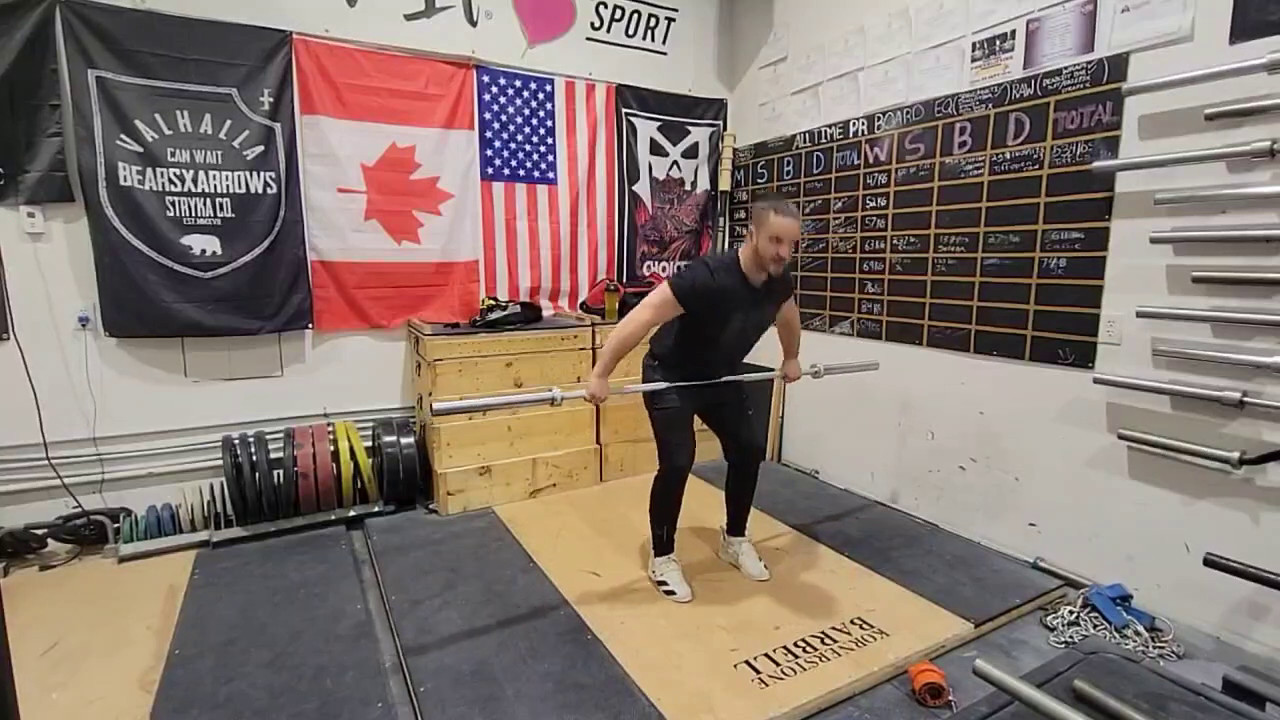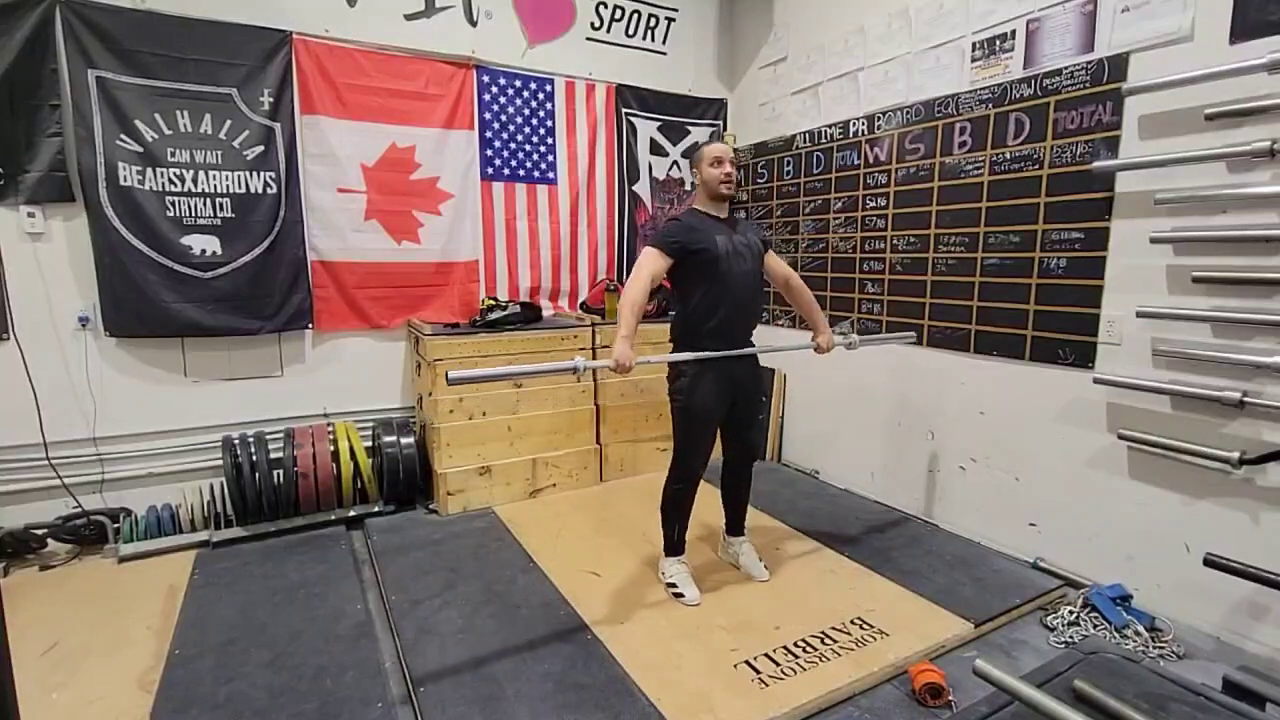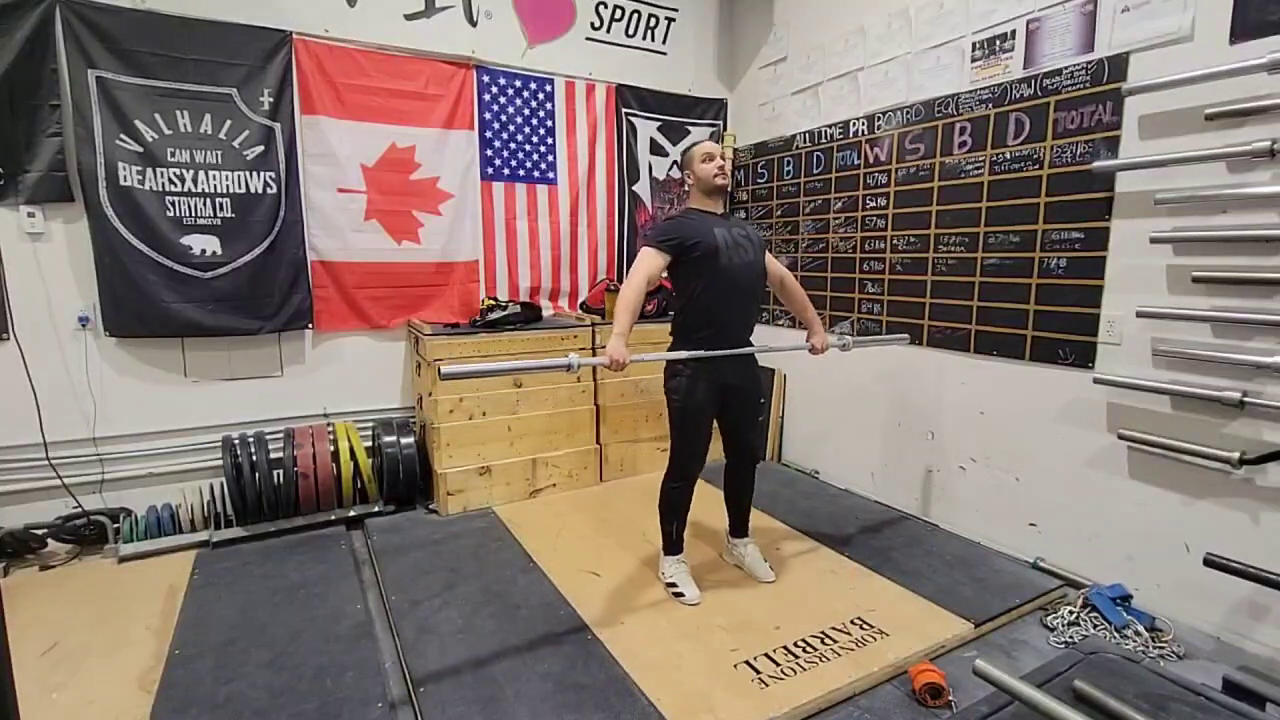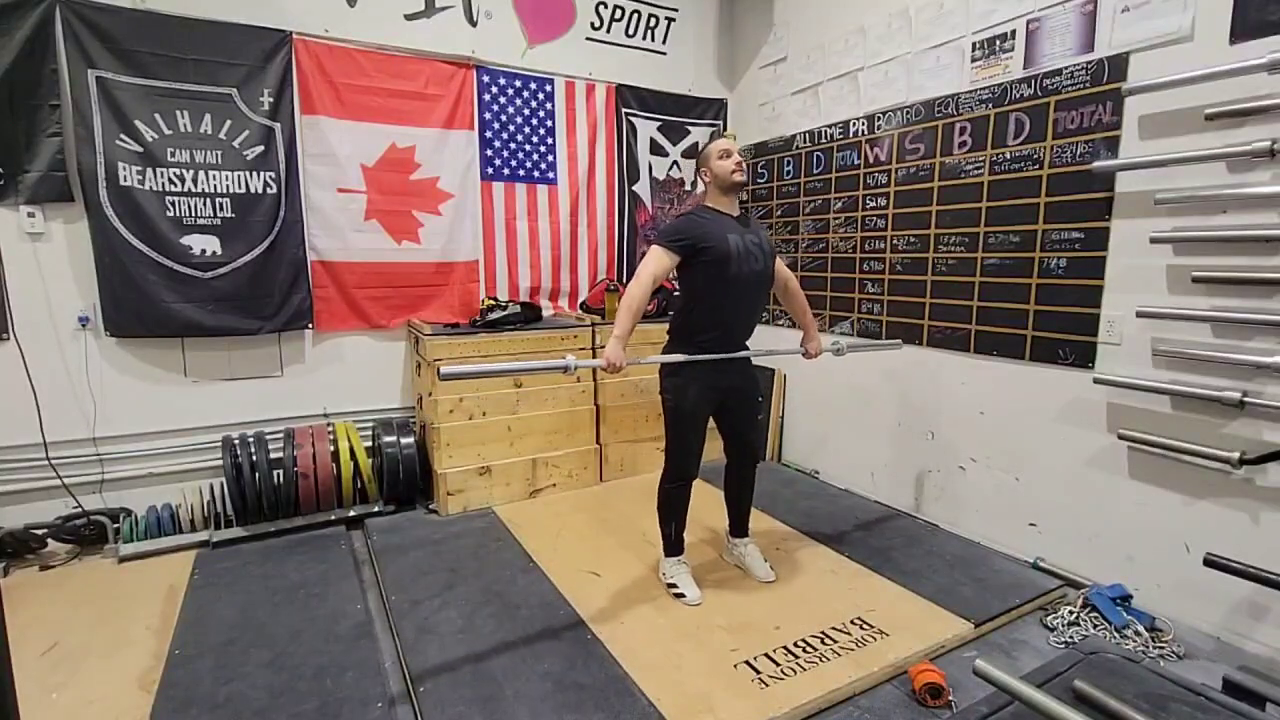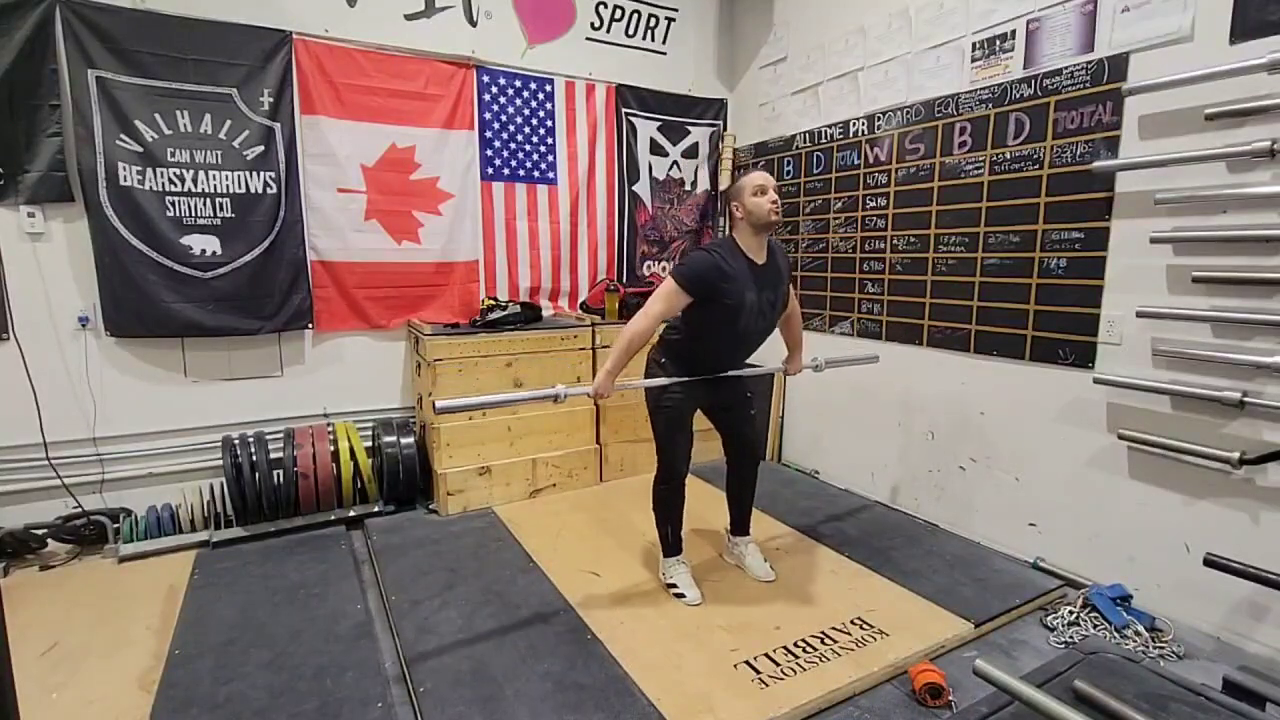
dt=0.5s
person 1, frame 1
left shoulder: (779, 277)
right shoulder: (706, 278)
left elbow: (789, 318)
right elbow: (639, 320)
left wrist: (791, 359)
right wrist: (600, 376)
left hip: (719, 377)
right hip: (671, 376)
left knee: (749, 451)
right knee: (677, 462)
left ankle: (735, 540)
right ankle: (662, 558)
person 1, frame 2
left shoulder: (749, 231)
right shoulder: (681, 229)
left elbow: (786, 278)
right elbow: (639, 281)
left wrist: (820, 326)
right wrist: (624, 341)
left hip: (743, 362)
right hip: (698, 368)
left knee: (743, 455)
right knee: (689, 465)
left ankle: (734, 539)
right ankle: (673, 559)
person 1, frame 3
left shoulder: (745, 231)
right shoulder: (677, 228)
left elbow: (781, 279)
right elbow: (638, 279)
left wrist: (815, 326)
right wrist: (619, 338)
left hip: (741, 361)
right hip: (694, 366)
left knee: (745, 455)
right knee: (686, 464)
left ankle: (739, 541)
right ankle: (672, 558)
person 1, frame 4
left shoulder: (756, 230)
right shoulder: (690, 227)
left elbow: (785, 283)
right elbow: (644, 279)
left wrist: (811, 332)
right wrist: (618, 341)
left hip: (736, 363)
right hip: (690, 367)
left knee: (746, 455)
right knee: (682, 466)
left ankle: (739, 541)
right ankle: (673, 560)
person 1, frame 5
left shoulder: (778, 261)
right shoulder: (711, 263)
left elbow: (789, 310)
right elbow: (651, 315)
left wrist: (795, 355)
right wrist: (609, 372)
left hip: (726, 373)
right hip: (675, 373)
left knee: (748, 451)
right knee: (674, 465)
left ankle: (739, 541)
right ankle: (672, 561)
